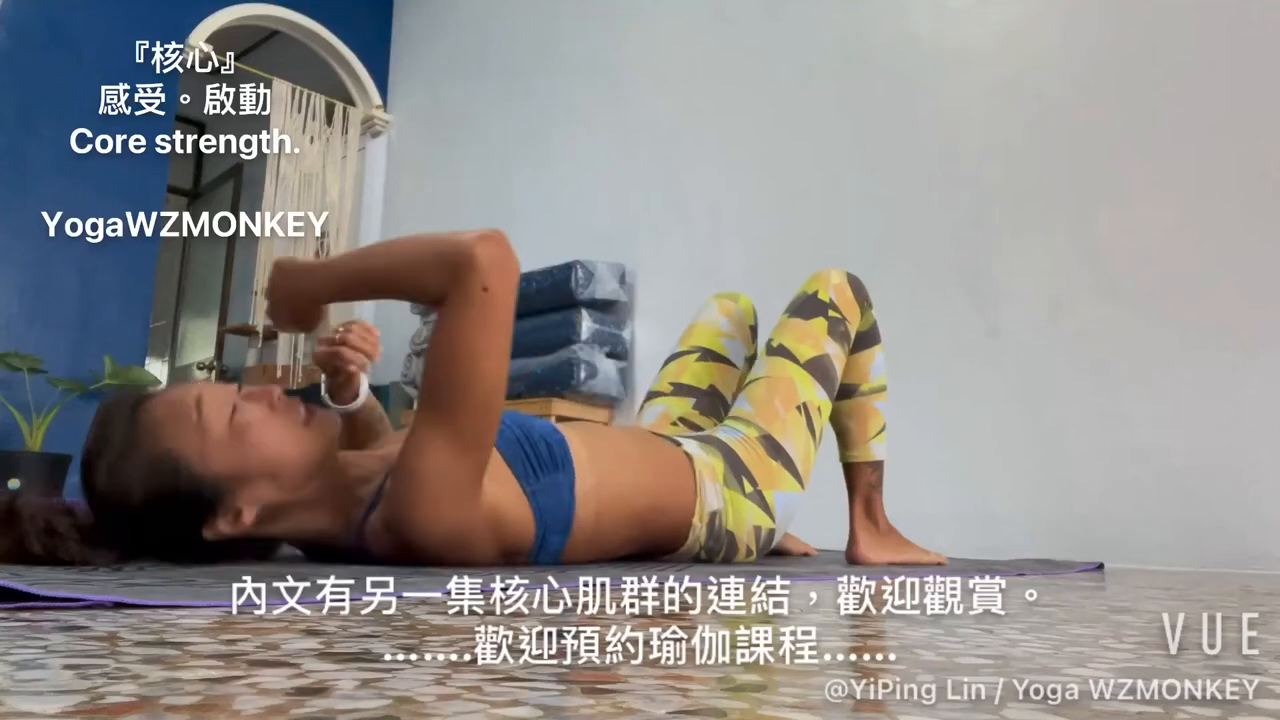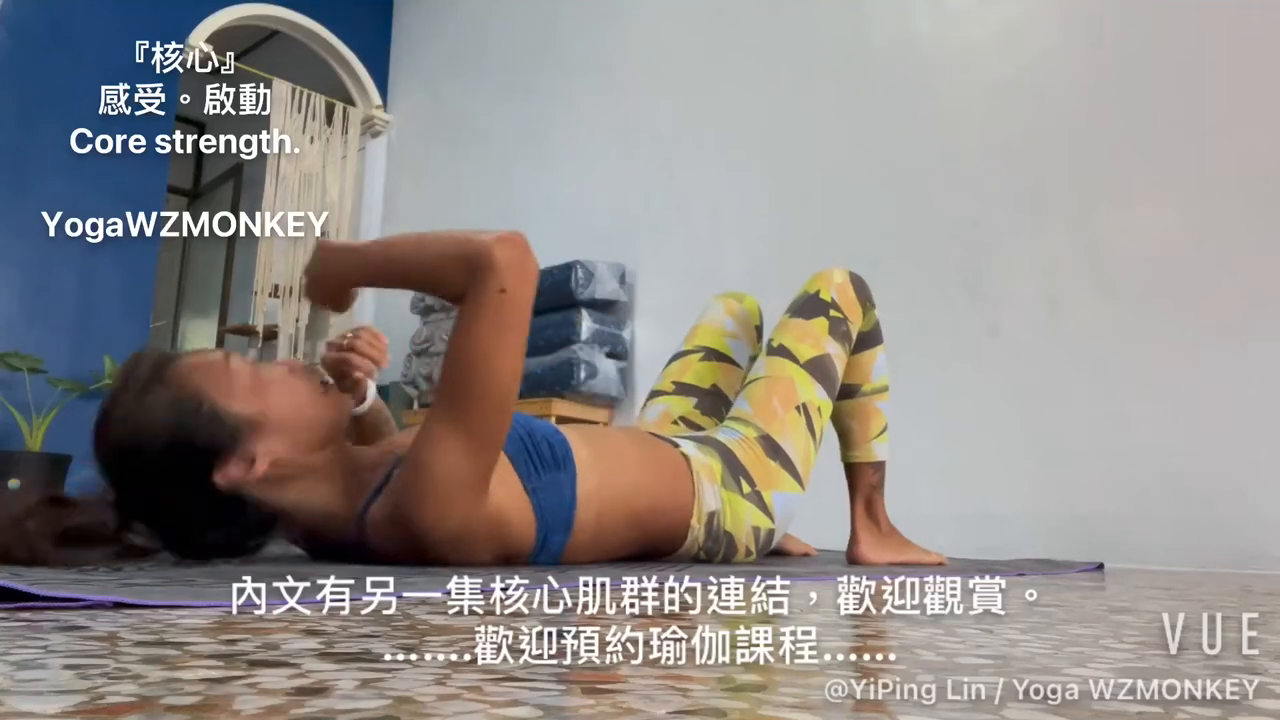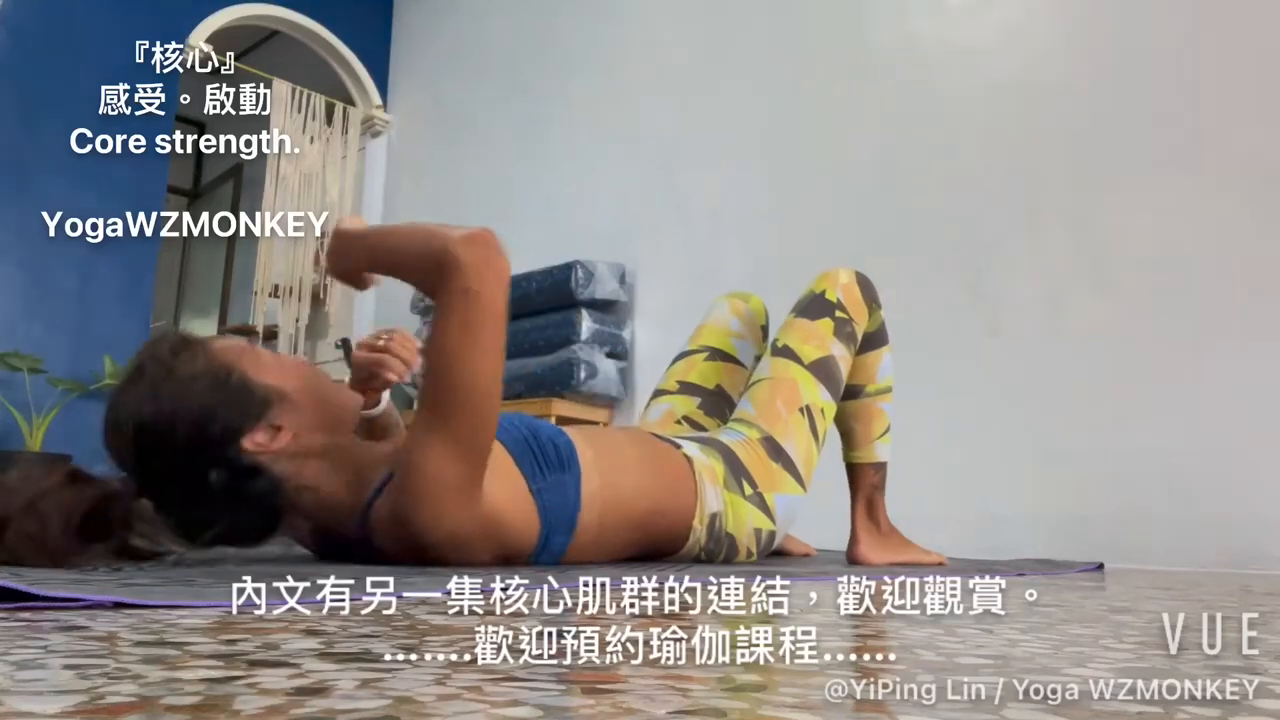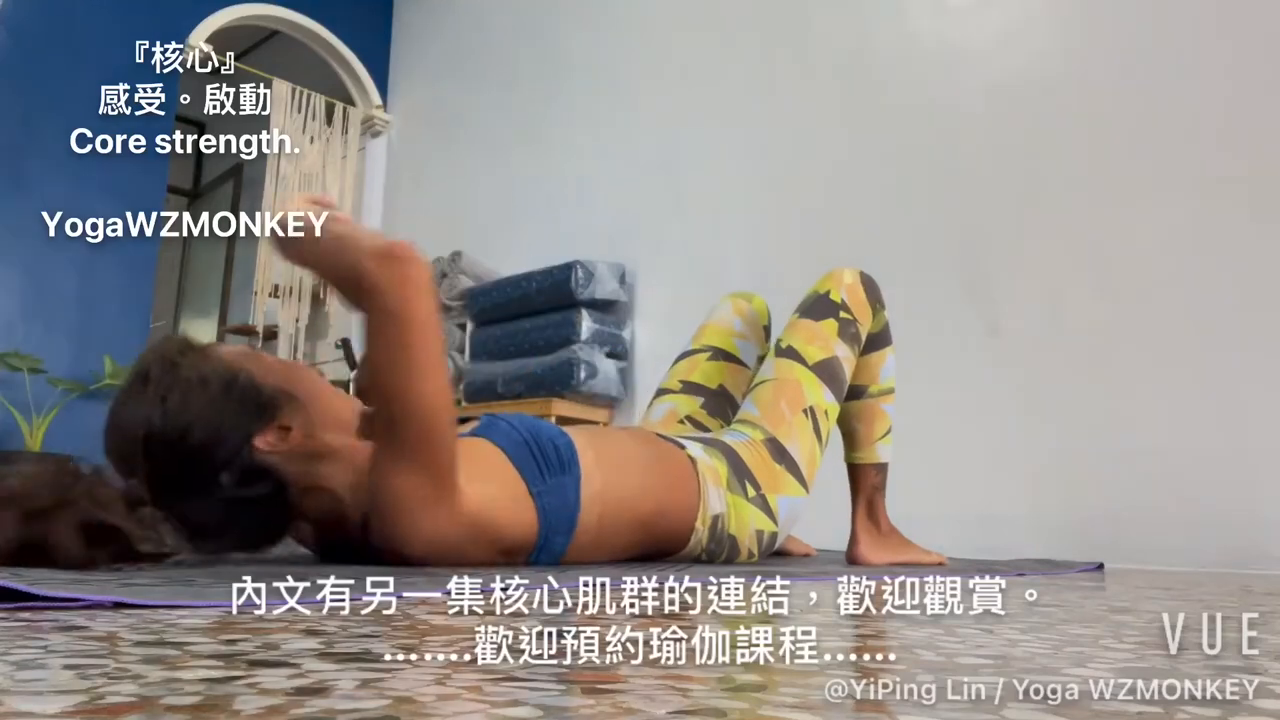
dt=0.1s
person 1, frame 1
left shoulder: (348, 499)
right shoulder: (425, 514)
left elbow: (376, 450)
right elbow: (485, 263)
left wrist: (346, 388)
right wrist: (315, 280)
left hip: (652, 459)
right hip: (727, 487)
left knee: (733, 308)
right knee: (837, 290)
left ankle: (784, 538)
right ankle: (870, 529)
person 1, frame 2
left shoulder: (322, 502)
right shoulder: (428, 505)
right elbow: (504, 259)
left wrist: (345, 396)
right wrist: (345, 259)
left hip: (648, 460)
right hip: (724, 489)
left knee: (736, 307)
right knee: (840, 289)
left ankle: (774, 538)
right ankle: (869, 529)
person 1, frame 3
left shoulder: (328, 514)
right shoulder: (428, 509)
left elbow: (388, 456)
right elbow: (476, 258)
left wrist: (364, 401)
right wrist: (356, 243)
left hip: (662, 461)
right hip: (737, 488)
left knee: (741, 309)
right knee: (844, 288)
left ankle: (790, 536)
right ankle: (873, 529)
person 1, frame 4
left shoulder: (335, 523)
right shoulder: (413, 517)
left elbow: (382, 437)
right elbow: (397, 271)
left wrist: (384, 391)
right wrist: (312, 230)
left hip: (666, 459)
right hip: (730, 496)
left knee: (746, 310)
right knee: (846, 288)
left ankle: (848, 528)
right ankle: (872, 530)
